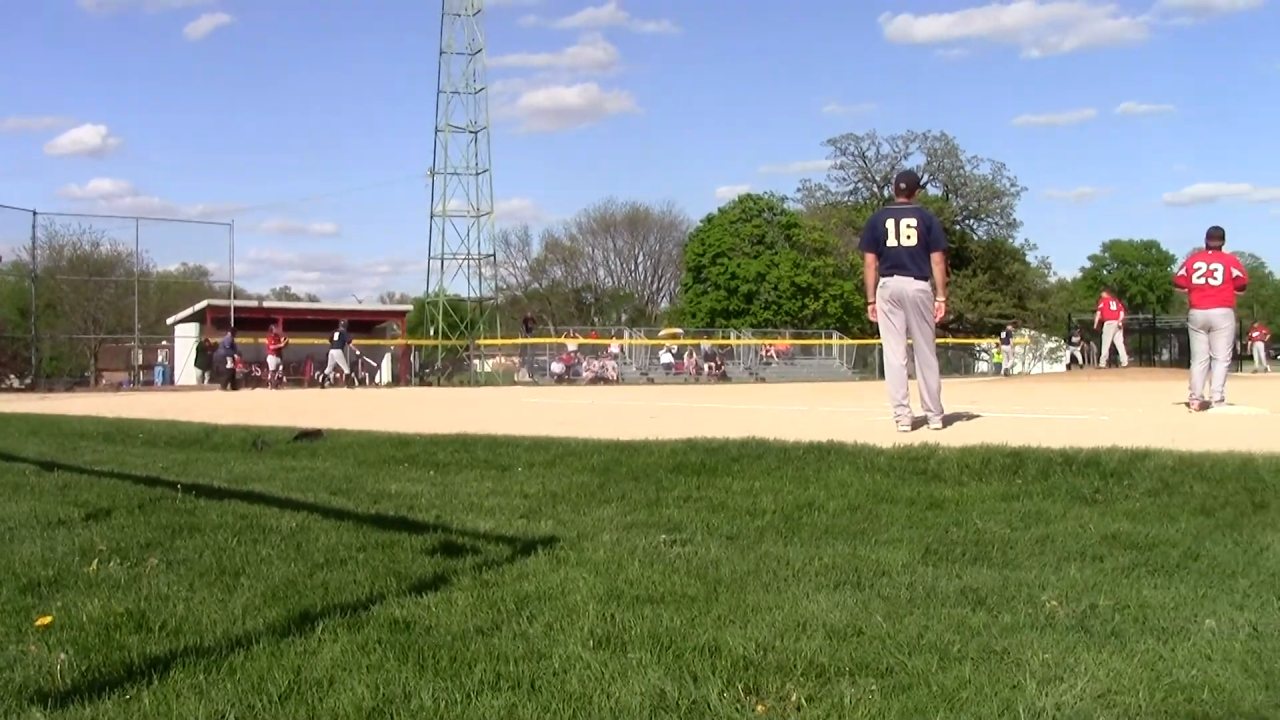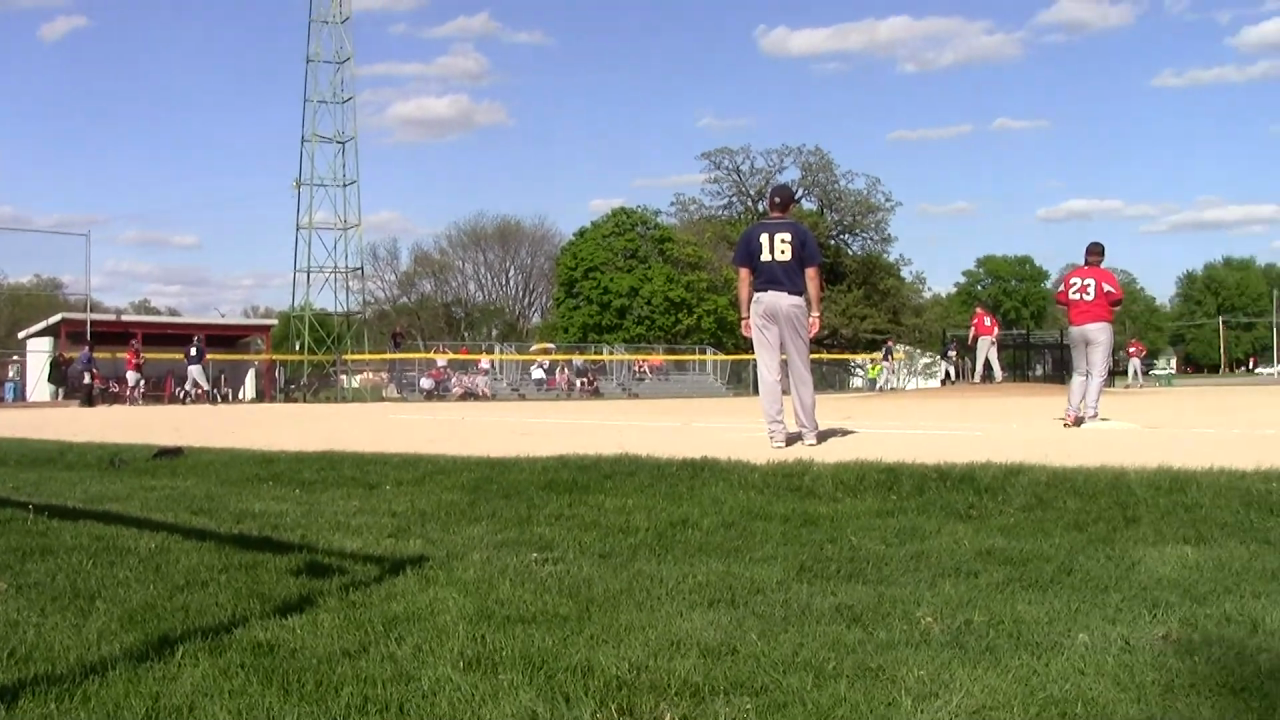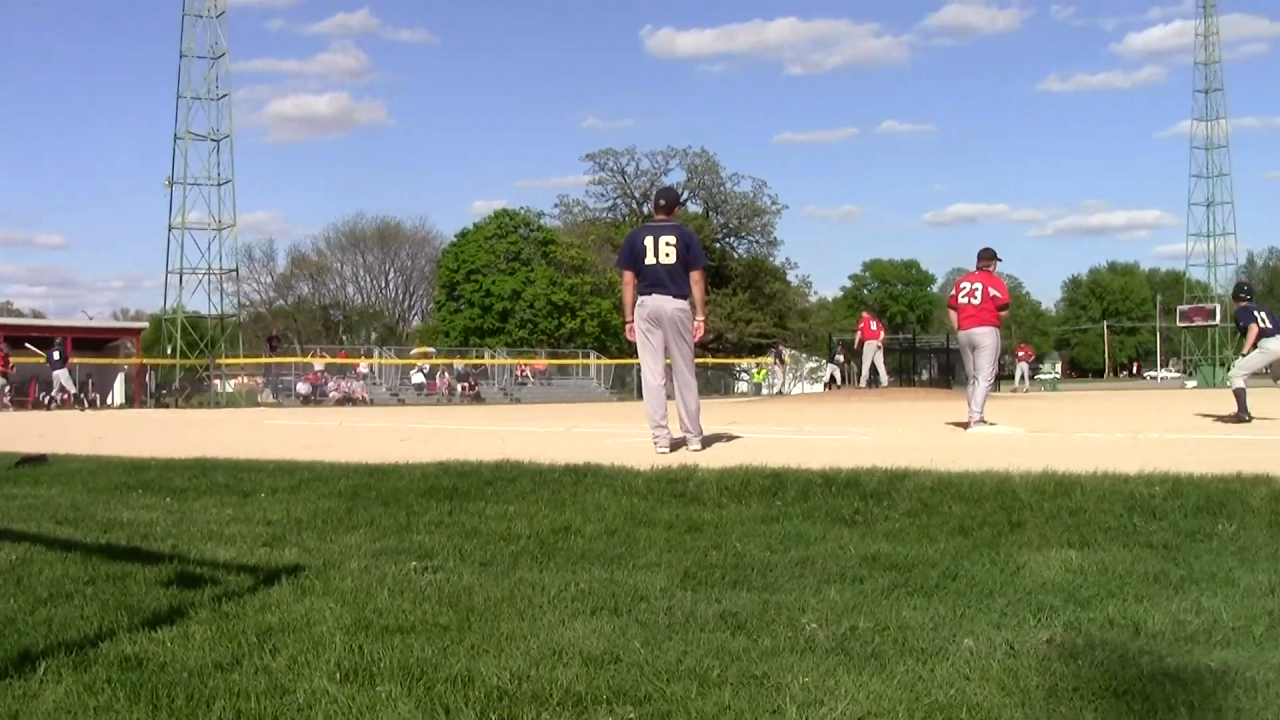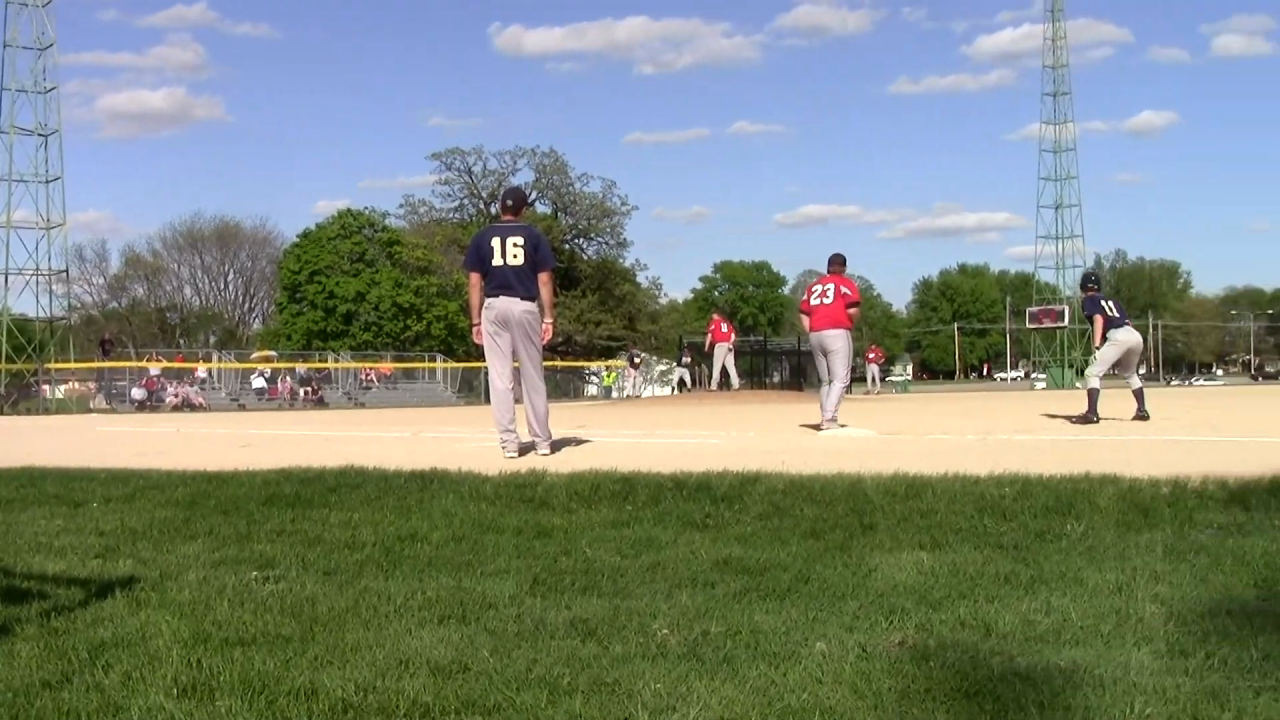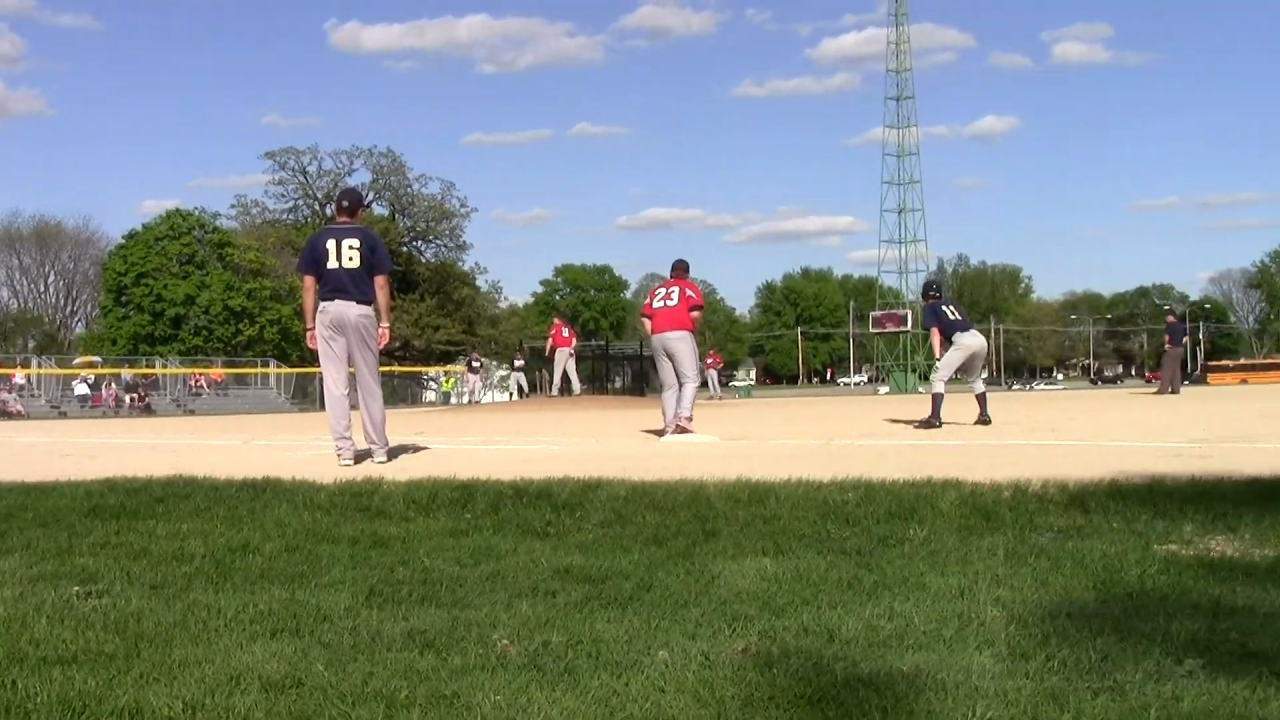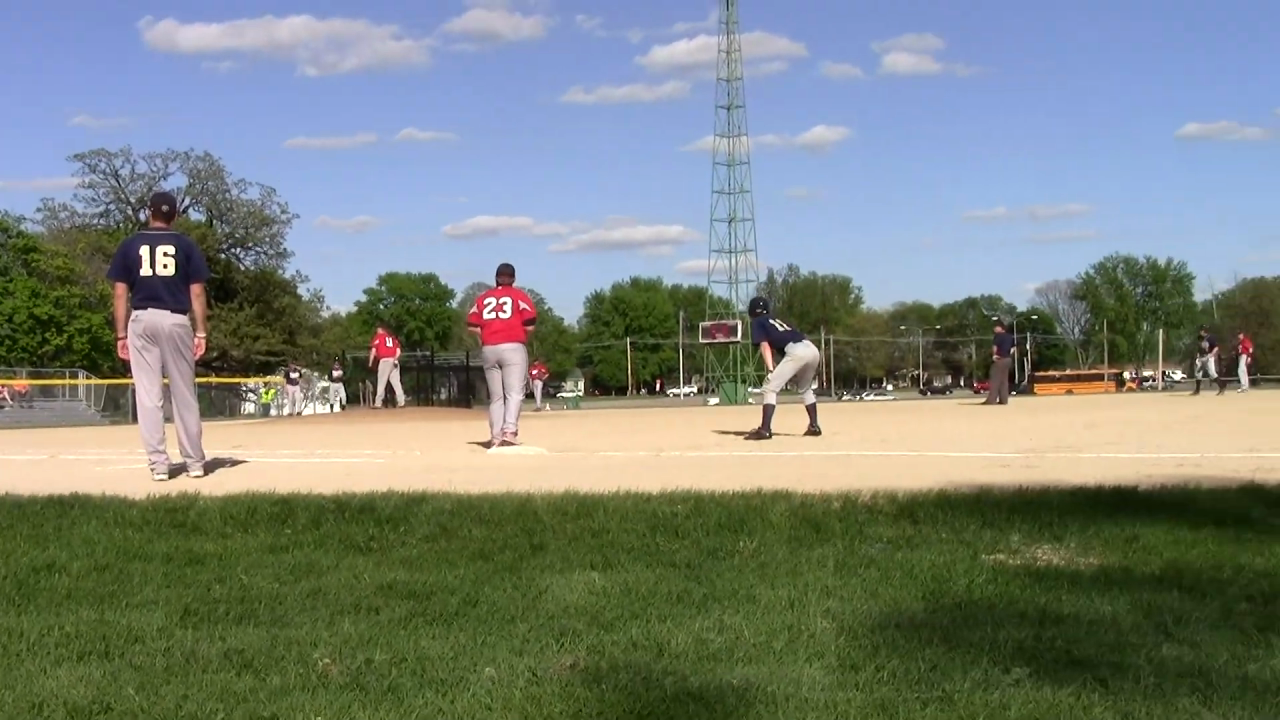
dt=0.3s
person 1, frame 1
left shoulder: (877, 219)
right shoulder: (926, 217)
left elbow: (870, 263)
right elbow: (937, 260)
left wrist: (871, 299)
right wrist: (941, 297)
left hip: (888, 287)
right hip: (919, 287)
left knee: (894, 354)
right knee: (926, 353)
left ankle: (902, 415)
right ankle: (934, 415)
person 1, frame 2
left shoulder: (751, 233)
right shoulder: (801, 232)
left elbow: (744, 277)
right elbow: (812, 275)
left wrist: (744, 314)
right wrist: (815, 312)
left hip: (762, 302)
right hip: (793, 302)
left knee: (768, 370)
right knee: (800, 369)
left ankle: (776, 432)
right ankle: (809, 431)
person 1, frame 3
left shoulder: (635, 236)
right shoulder: (686, 235)
left elbow: (628, 281)
right elbow: (696, 279)
left wrist: (628, 318)
right wrist: (700, 316)
left hip: (646, 306)
right hip: (678, 306)
left knee: (652, 374)
right knee: (685, 373)
left ankle: (661, 437)
right ankle: (693, 436)
person 1, frame 4
left shoulder: (482, 237)
right shoulder: (534, 236)
left elbow: (475, 283)
right elbow: (544, 281)
left wrist: (475, 321)
right wrist: (548, 318)
left hip: (493, 308)
right hip: (525, 308)
left knee: (500, 377)
right knee: (533, 377)
left ankle: (509, 442)
right ankle: (542, 440)
person 1, frame 5
left shoulder: (317, 239)
right shoulder: (370, 238)
left elbow: (308, 286)
right elbow: (381, 284)
left wrist: (309, 325)
right wrist: (385, 322)
left hip: (328, 312)
right hip: (361, 312)
left knee: (335, 383)
right knee: (369, 382)
left ankle: (344, 449)
right ankle: (379, 447)
person 1, frame 6
left shoulder: (129, 245)
right shoulder: (186, 245)
left elbow: (120, 294)
right elbow: (197, 293)
left wrist: (121, 334)
right wrist: (201, 332)
left hip: (141, 321)
right hip: (176, 321)
left knee: (148, 396)
right knee: (184, 394)
left ankle: (158, 463)
right ankle: (194, 462)
